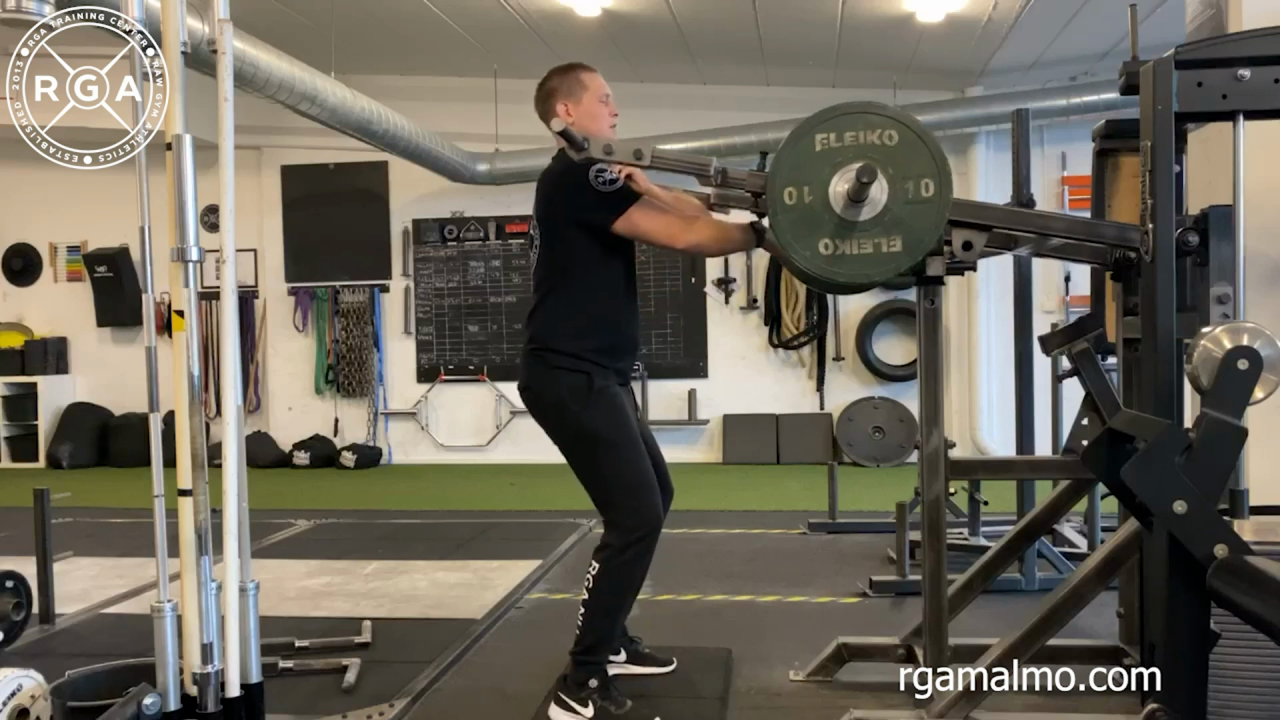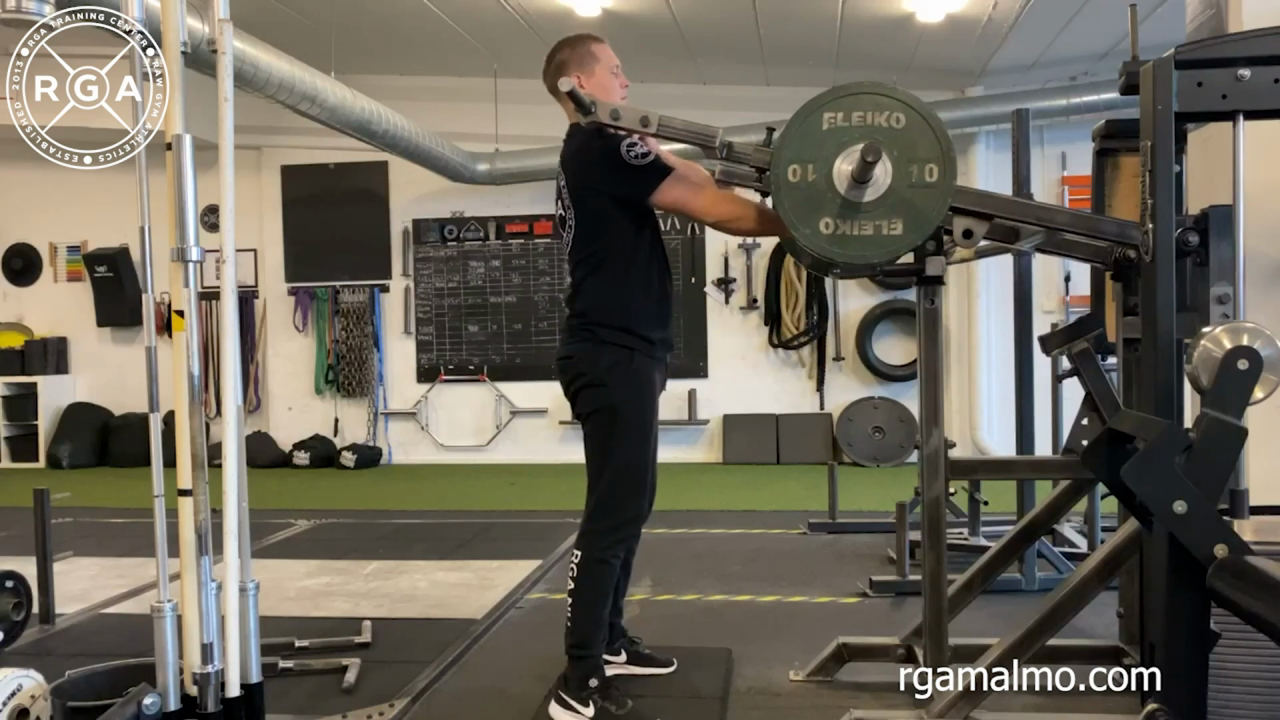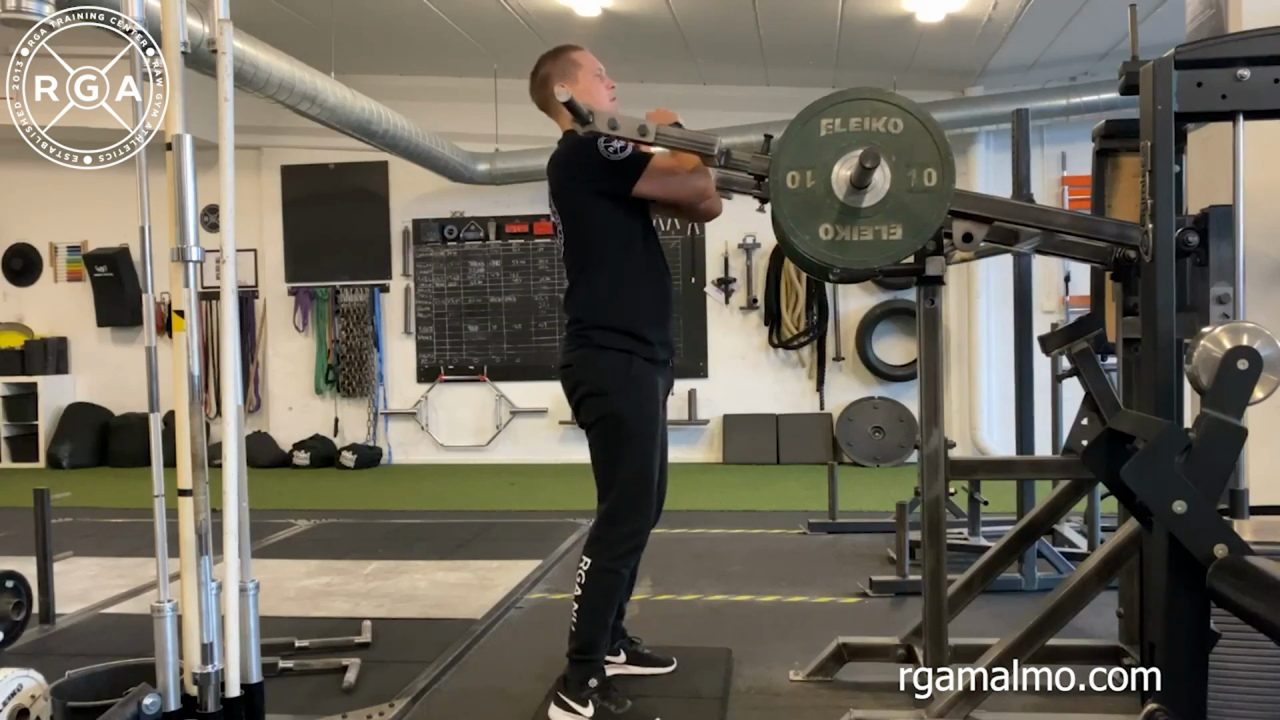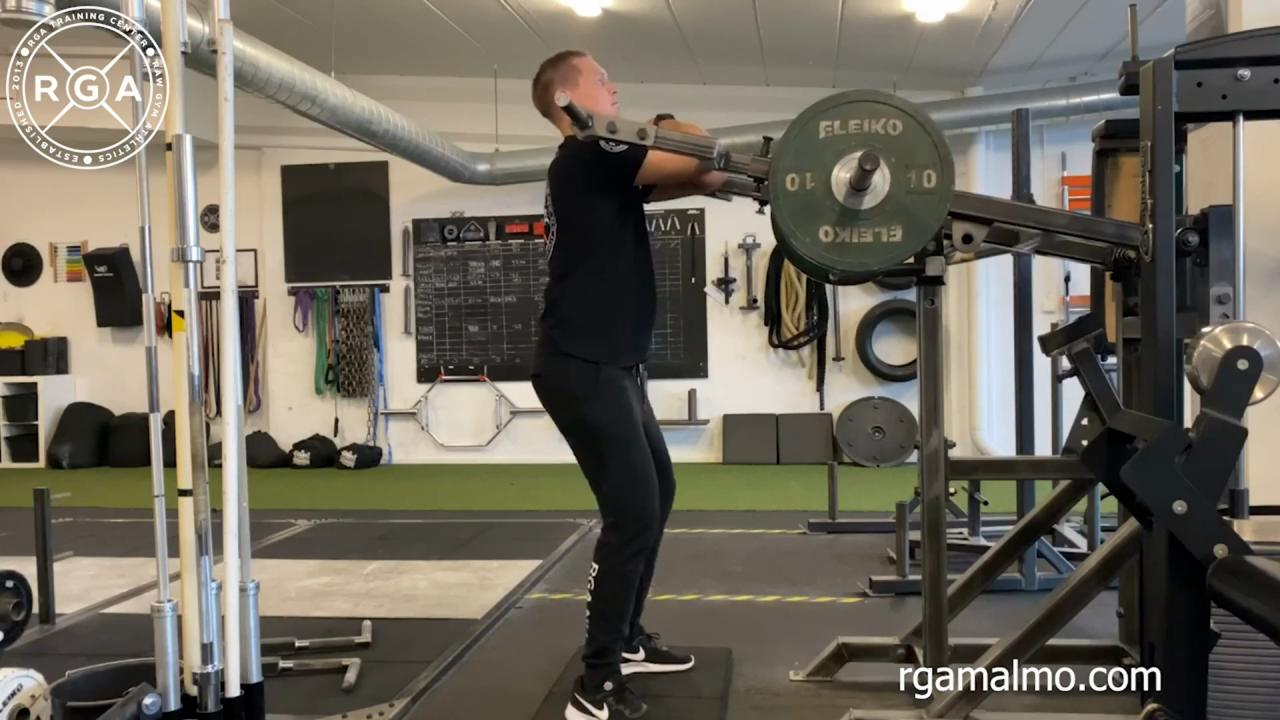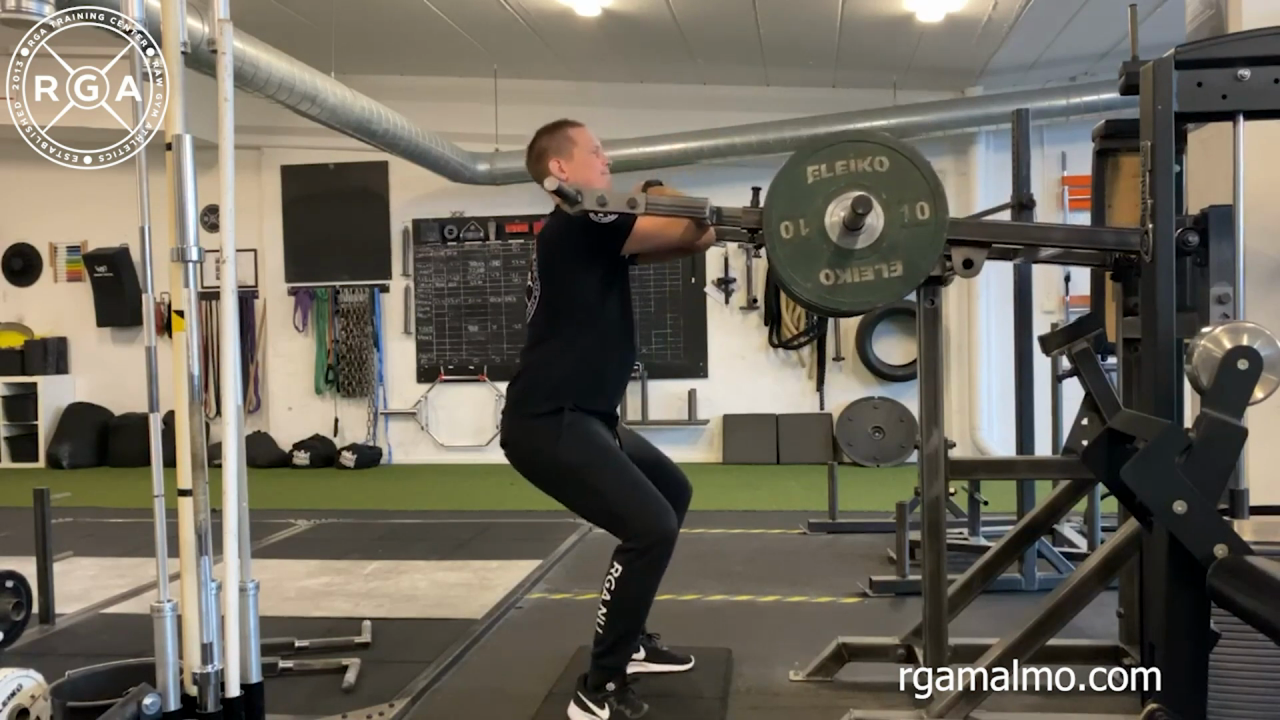
dt=1s
person 1, frame 1
left shoulder: (592, 181)
right shoulder: (574, 178)
left elbow: (689, 213)
right elbow: (682, 235)
left wrist: (642, 187)
right wrist: (760, 234)
left hip: (595, 374)
right hip: (570, 377)
left knee: (652, 501)
right knee: (636, 518)
left ankle: (610, 642)
person 1, frame 2
left shoulder: (596, 151)
right shoulder: (601, 148)
left elbow: (696, 184)
right elbow: (711, 207)
left wrist: (654, 152)
left hip: (620, 352)
right hip: (613, 355)
left knee: (627, 506)
right knee: (615, 511)
left ankle: (608, 642)
person 1, frame 3
left shoulder: (606, 163)
right shoulder: (585, 154)
left elbow: (705, 205)
right elbow: (699, 188)
left wrist: (665, 149)
right wrist: (673, 135)
left hip: (632, 357)
right hip: (613, 361)
left knee: (636, 509)
right knee: (624, 516)
left ankle: (609, 642)
person 1, frame 4
left shoulder: (602, 167)
right shoulder: (587, 156)
left elbow: (695, 177)
right elbow: (697, 158)
left wrist: (688, 155)
right wrist: (670, 129)
left hip: (607, 364)
right hip: (582, 367)
left knee: (655, 495)
right knee: (633, 514)
left ankle: (626, 640)
person 1, frame 5
left shoulder: (593, 233)
right shoulder: (576, 227)
left elbow: (686, 235)
right elbow: (687, 227)
right wrist: (659, 197)
left hip: (580, 416)
right hip: (547, 424)
left knee: (672, 494)
right knee: (652, 527)
left ankle: (629, 640)
